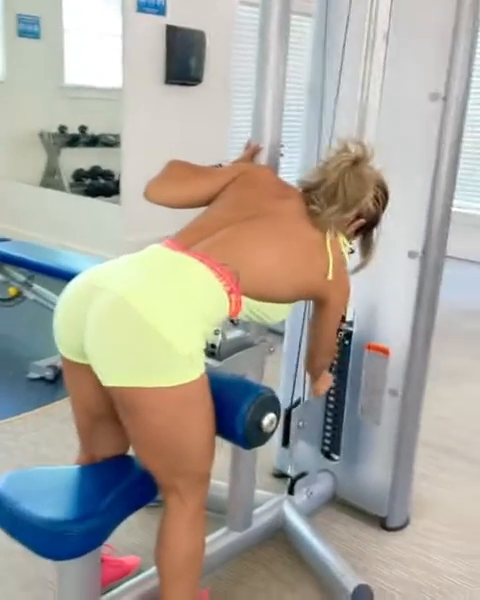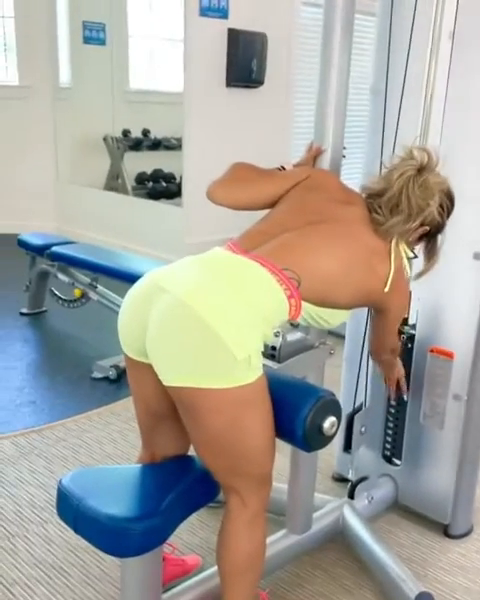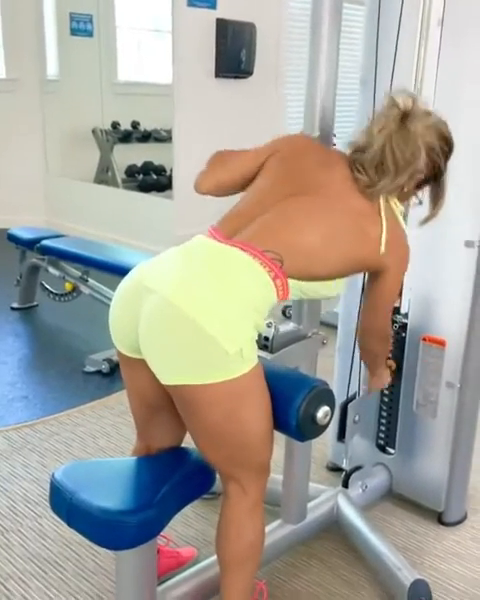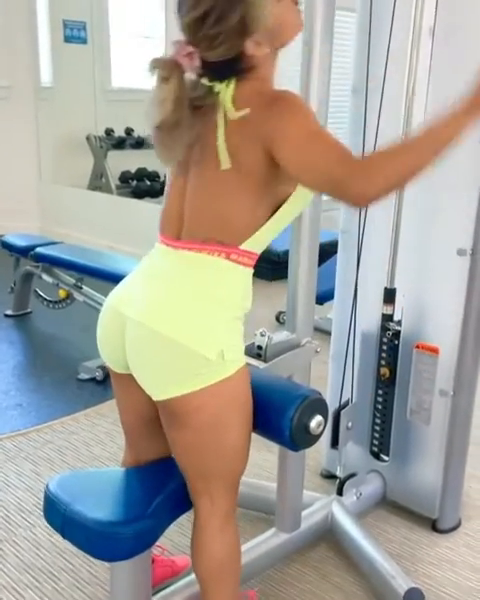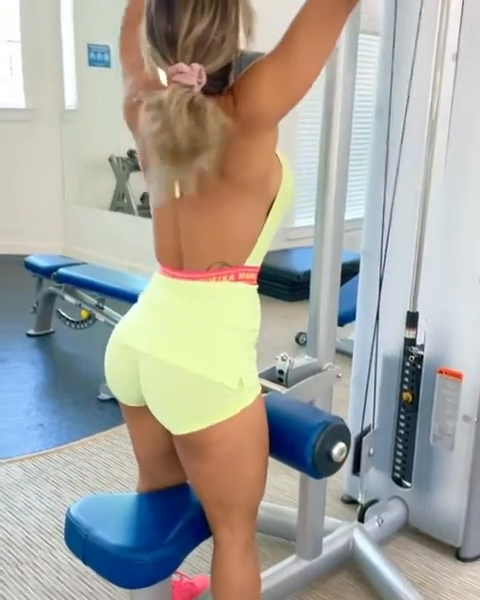
dt=0.5s
person 1, frame 1
left shoulder: (259, 178)
right shoulder: (331, 268)
left elbow: (159, 187)
right elbow: (319, 356)
right wrist: (319, 379)
left hip: (87, 290)
right hip: (153, 324)
left knee: (98, 457)
right knee: (187, 495)
person 1, frame 2
left shoulder: (322, 183)
right shoulder: (392, 277)
left elbow: (222, 189)
right elbow: (384, 353)
left wrist: (294, 172)
right wrist: (393, 371)
left hip: (151, 292)
right hip: (211, 326)
left knee: (159, 456)
right knee: (248, 495)
person 1, frame 3
left shoulder: (301, 150)
right shoulder: (389, 239)
left elbow: (208, 180)
right elbow: (373, 335)
right wrist: (378, 370)
left hip: (141, 286)
right hip: (203, 321)
left knee: (155, 447)
right knee: (246, 484)
person 1, frame 4
left shoulder: (194, 95)
right shoulder: (272, 116)
right elbow: (362, 185)
left hip: (130, 303)
right hip: (192, 326)
left knee: (143, 463)
right knee: (214, 500)
person 1, frame 5
left shoulder: (151, 111)
right shoulder: (247, 115)
left hip: (136, 339)
right hip: (206, 358)
left knee: (158, 492)
right knee: (234, 531)
